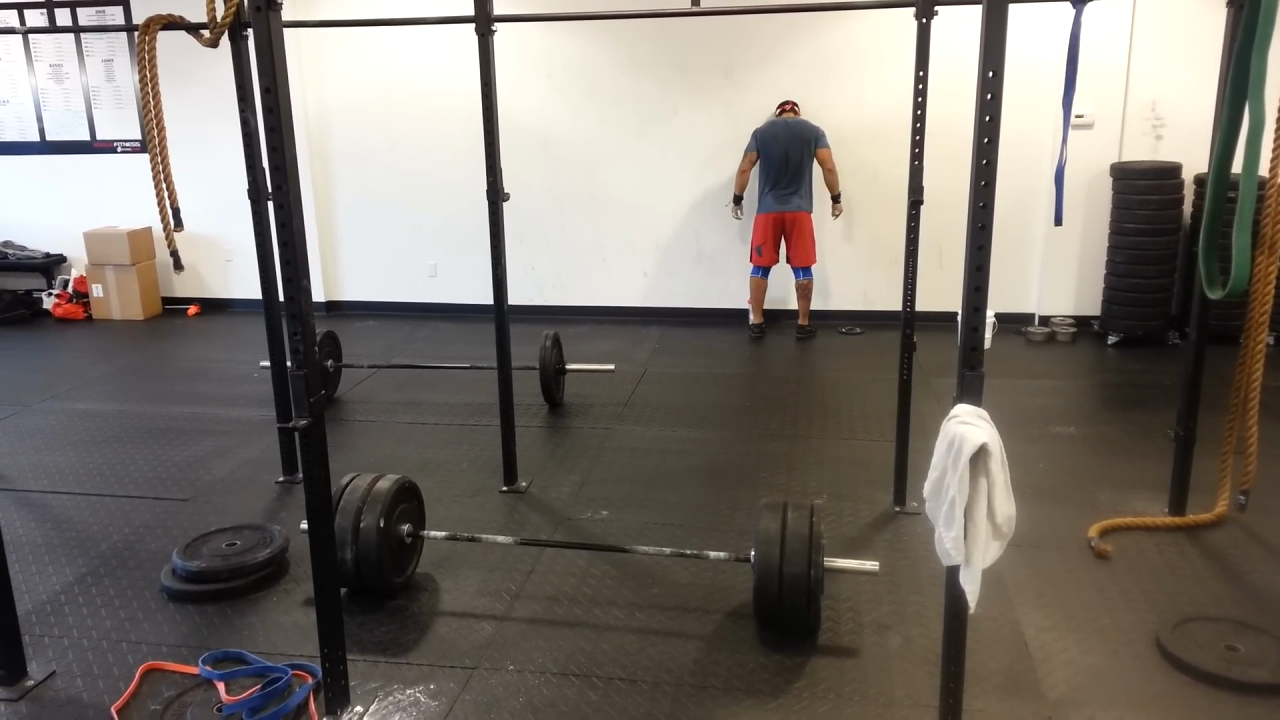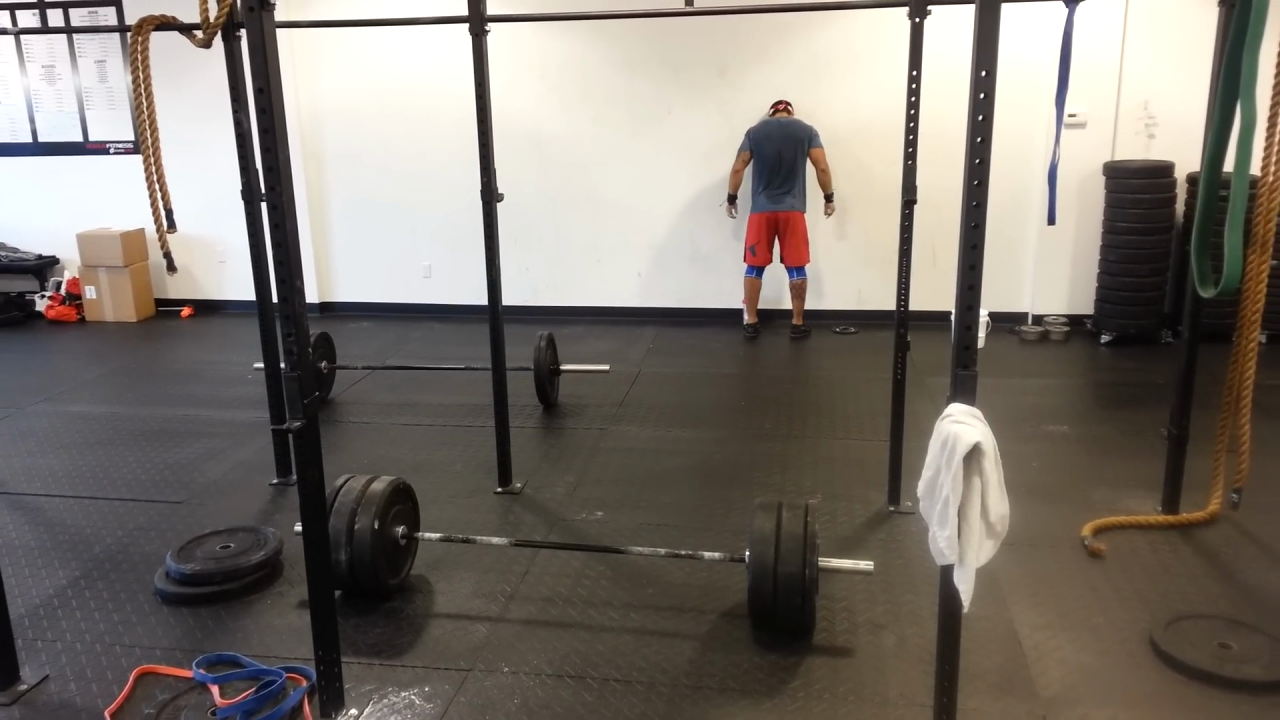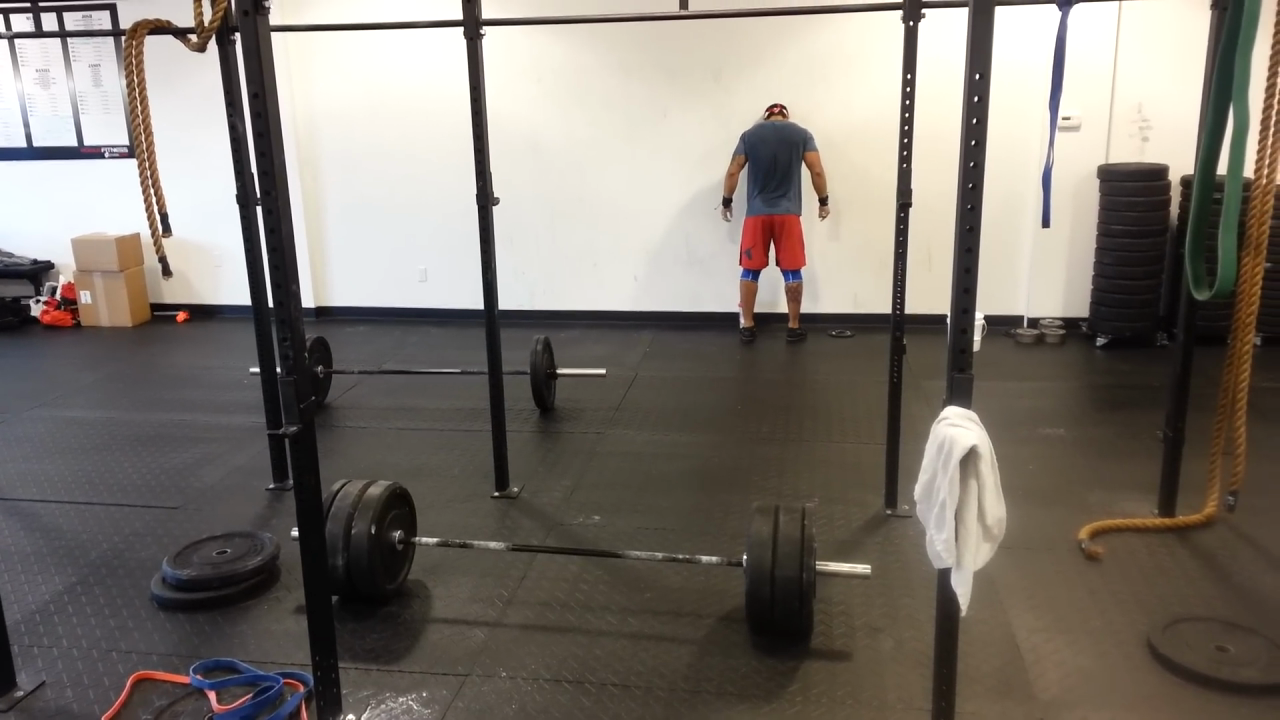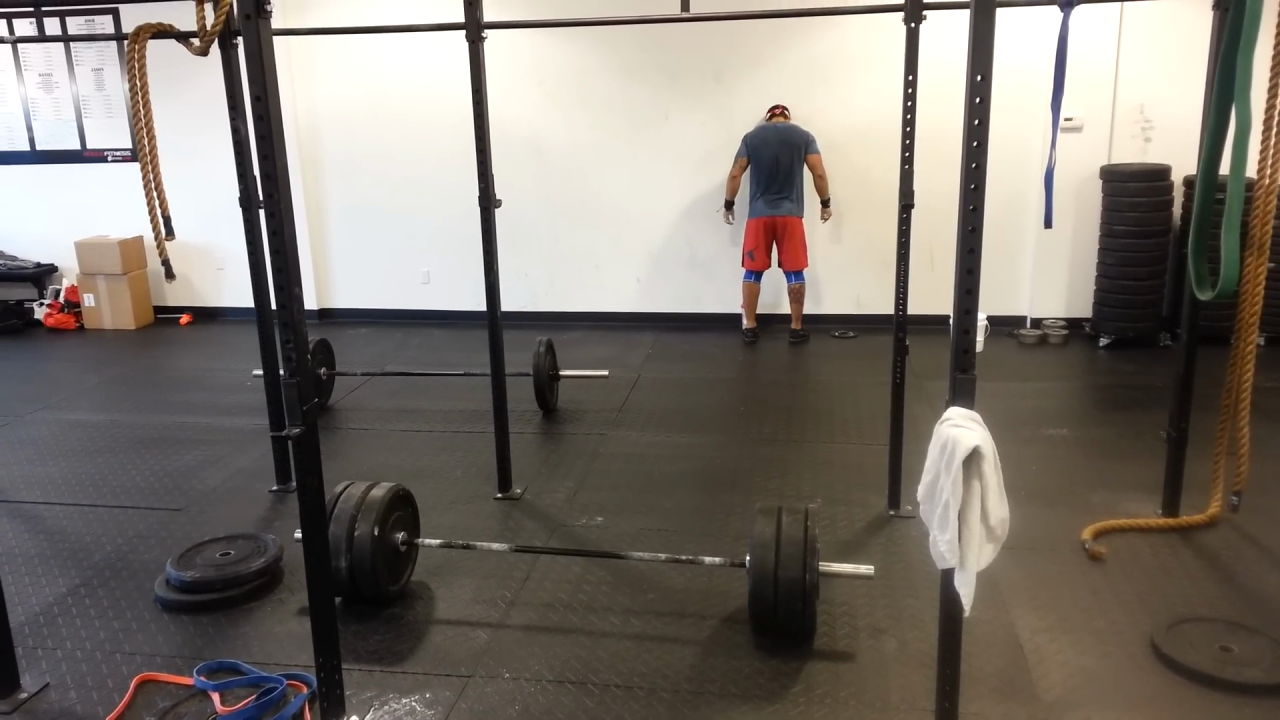
dt=0.2s
person 1, frame 1
left shoulder: (761, 132)
right shoulder: (813, 131)
left elbow: (744, 168)
right elbow: (828, 167)
left wrist: (737, 200)
right wrist: (836, 199)
left hip: (767, 210)
right hip: (799, 210)
left knee: (760, 266)
right knee: (802, 267)
left ankle: (756, 323)
right ankle: (803, 324)
person 1, frame 2
left shoulder: (754, 132)
right shoulder: (807, 131)
left elbow: (738, 168)
right elbow: (822, 167)
left wrist: (731, 199)
right wrist: (829, 198)
left hip: (761, 209)
right hip: (792, 209)
left knee: (754, 265)
right knee: (796, 267)
left ankle: (751, 323)
right ankle: (798, 324)
person 1, frame 3
left shoulder: (749, 135)
right shoulder: (801, 134)
left elbow: (733, 171)
right elbow: (817, 170)
left wrist: (726, 202)
right wrist: (823, 201)
left hip: (756, 213)
right hip: (788, 213)
left knee: (750, 269)
right knee: (792, 270)
left ankle: (747, 327)
right ankle: (794, 327)
person 1, frame 4
left shoulder: (751, 137)
right shoulder: (803, 136)
left elbow: (735, 174)
right elbow: (819, 173)
left wrist: (728, 205)
right wrist: (825, 203)
left hip: (759, 214)
right hip: (790, 214)
left knee: (753, 271)
right knee: (795, 272)
left ankle: (750, 328)
right ankle: (797, 328)
